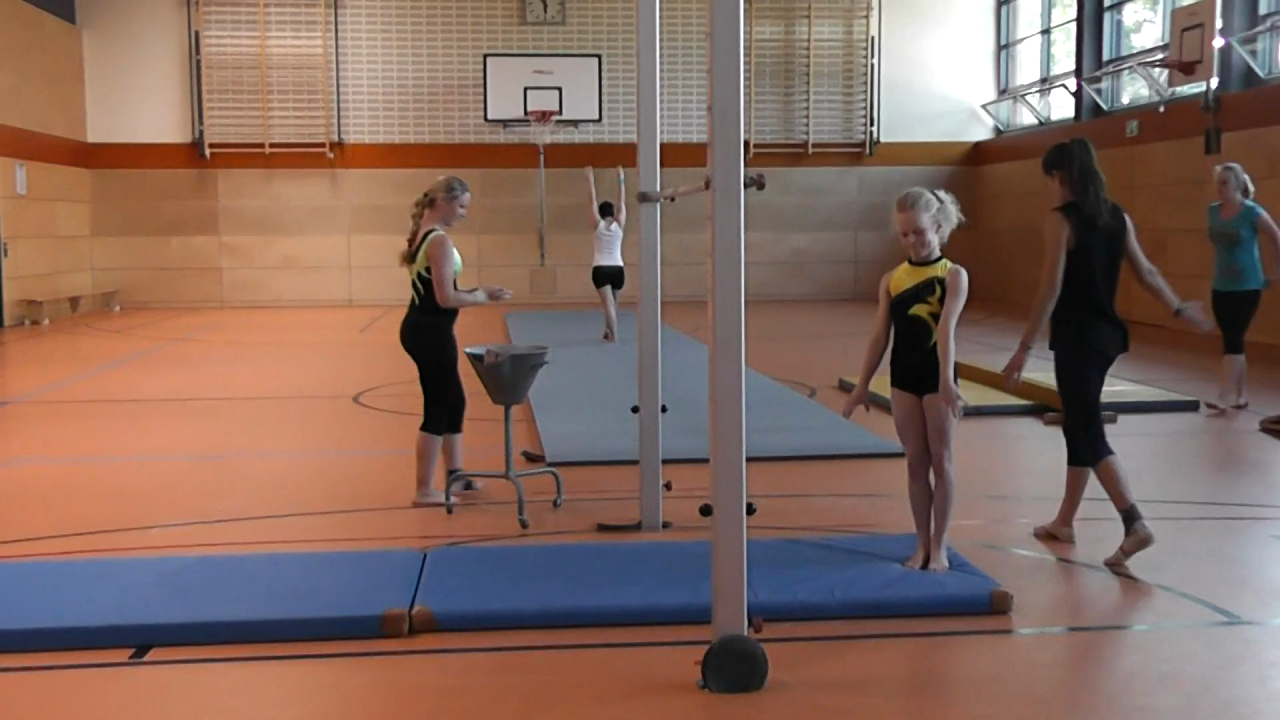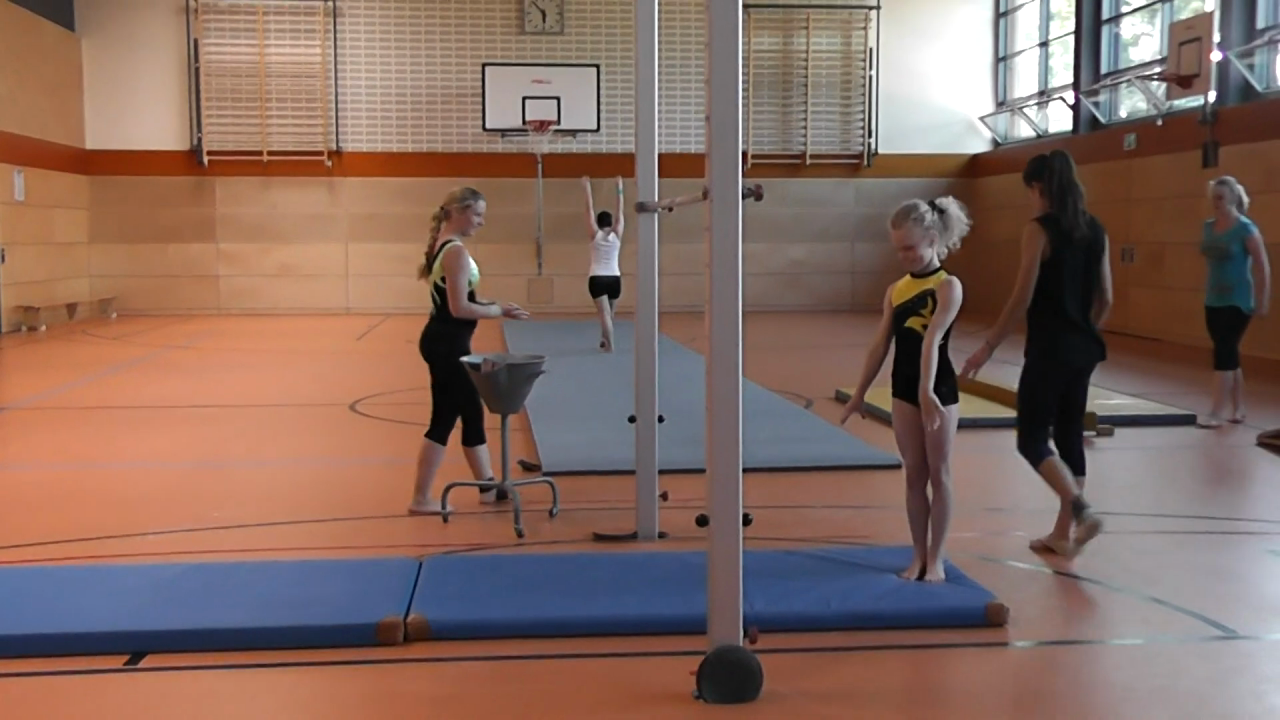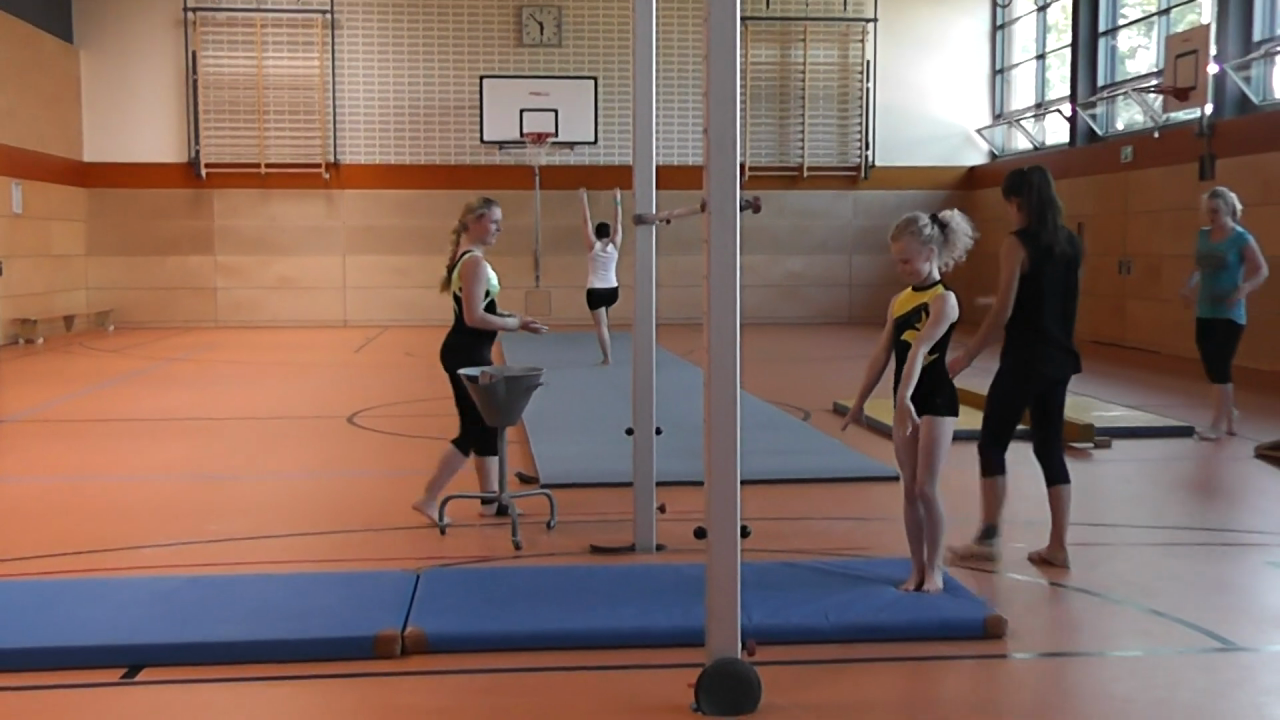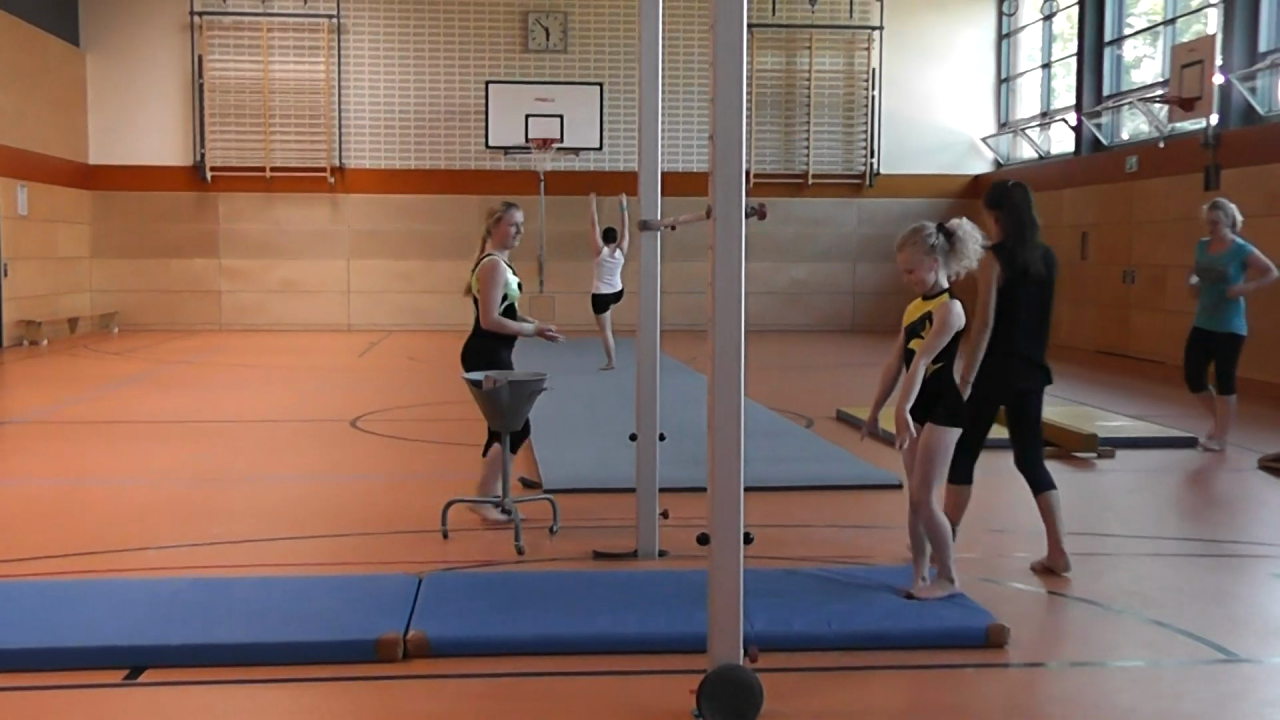
dt=0.2s
person 1, frame 1
left shoulder: (1060, 219)
right shoulder: (1117, 216)
left elbow: (1050, 289)
right elbow: (1144, 271)
left wrist: (1023, 348)
right wrist: (1178, 307)
left hip: (1077, 337)
right hip: (1108, 334)
left knee: (1087, 432)
right knee: (1078, 424)
left ankle: (1135, 524)
right ankle: (1063, 521)
person 1, frame 2
left shoulder: (1039, 230)
right shoulder: (1096, 230)
left elbow: (1022, 299)
right elbow: (1105, 296)
left wrist: (987, 348)
left hip: (1047, 345)
right hip: (1081, 347)
left knee: (1032, 438)
right knee: (1070, 436)
left ankle: (1081, 513)
right ankle: (1063, 533)
person 1, frame 3
left shoulder: (1017, 244)
right shoulder: (1071, 243)
left elbow: (1002, 312)
left wrist: (967, 356)
left hip: (1024, 362)
right hip: (1059, 360)
left knee: (991, 444)
right knee: (1051, 448)
left ankle: (988, 539)
right ankle: (1056, 544)
person 1, frame 4
left shoulder: (992, 259)
right shoulder: (1046, 257)
left elbow: (983, 324)
left wrist: (964, 379)
left hip: (994, 373)
right hip: (1031, 372)
left knee: (964, 454)
right knee: (1030, 458)
right ankle: (1056, 551)
person 2, frame 1
left shoulder: (954, 275)
right shoulder: (892, 279)
left elbow: (947, 327)
right elbow: (880, 336)
left wrist: (948, 378)
right wrist: (862, 385)
left hip: (937, 375)
right hip: (903, 376)
left knee: (941, 462)
right knee: (915, 462)
left ankle: (938, 545)
right ankle: (922, 544)
person 2, frame 2
left shoulder: (948, 286)
right shoulder: (895, 290)
left elbow: (933, 339)
right elbow: (881, 345)
left wrist: (928, 390)
right wrist: (859, 393)
left hip: (938, 386)
right hip: (903, 387)
left knee: (938, 474)
right knee: (914, 475)
left ankle: (936, 557)
right ankle: (919, 556)
person 2, frame 3
left shoulder: (944, 301)
right shoulder: (898, 301)
left elbow: (919, 351)
right elbow: (882, 355)
left wrist: (905, 398)
right wrist: (859, 402)
left hip: (936, 400)
right hip: (905, 400)
left knee: (926, 487)
right knee: (910, 489)
left ankle: (933, 567)
right ankle: (917, 567)
person 2, frame 4
left shoulder: (950, 309)
right shoulder: (913, 309)
left elbow: (922, 361)
right elbow: (896, 363)
left wrist: (903, 409)
right wrist: (875, 410)
left hip: (943, 409)
right hip: (916, 408)
left knee: (923, 497)
right knee: (915, 498)
left ankle: (947, 576)
right ankle: (920, 575)
person 3, frame 1
left shoulder: (420, 234)
right shoulder: (440, 241)
right elbow: (446, 298)
left wrist: (473, 292)
right wrist: (484, 296)
left hip: (416, 328)
right hip: (433, 332)
left knee: (452, 400)
right knee: (439, 407)
left ankle: (455, 473)
right ankle: (425, 489)
person 3, frame 2
left shoulder: (442, 246)
right shoulder: (457, 252)
right elbow: (459, 308)
left wrist: (490, 305)
right wrist: (498, 311)
left hip: (441, 340)
right hip: (448, 343)
left knee: (473, 412)
right knee: (443, 418)
left ankle: (488, 486)
right ankle: (421, 497)
person 3, frame 3
left shoulder: (465, 258)
right shoulder: (475, 261)
right elbow: (474, 317)
left wrist: (510, 317)
right wrist: (516, 324)
left hip: (469, 352)
right hip: (467, 353)
left knee: (488, 424)
right knee: (473, 430)
left ankle: (491, 500)
right ankle: (429, 499)
person 3, frame 4
left shoulder: (500, 264)
right shoulder: (493, 265)
right elbow: (489, 320)
left wrist: (531, 324)
right wrist: (533, 330)
left hip: (494, 355)
right hip: (486, 356)
right knee: (518, 427)
left ankle: (492, 501)
right ankle: (483, 497)
person 4, frame 1
left shoulder: (1252, 212)
right shoulder: (1213, 211)
left hip: (1246, 286)
right hip: (1221, 286)
left knee: (1234, 339)
right knee: (1231, 340)
left ankle: (1225, 397)
right ankle: (1240, 395)
person 4, frame 2
left shoulder: (1245, 228)
right shoulder: (1209, 227)
left elbow: (1262, 265)
left wrist: (1262, 300)
left hip: (1237, 302)
right hip: (1213, 301)
left knee: (1222, 354)
right knee: (1229, 355)
left ankle: (1215, 414)
right ankle: (1238, 408)
person 4, frame 3
left shoulder: (1241, 238)
right shoulder: (1204, 235)
left elbow: (1262, 271)
left wrist: (1242, 291)
right wrist: (1190, 286)
left hip: (1229, 313)
right hip: (1205, 312)
left knee: (1219, 366)
right knee: (1213, 367)
left ankle: (1216, 426)
right ankle: (1229, 414)
person 4, frame 4
left shoulder: (1241, 250)
right shoulder: (1202, 246)
left wrist: (1245, 287)
right wrist: (1192, 282)
left hip: (1229, 325)
right hip: (1203, 323)
left knee: (1224, 379)
right knee: (1192, 375)
left ankle: (1220, 437)
right ankle: (1219, 419)
